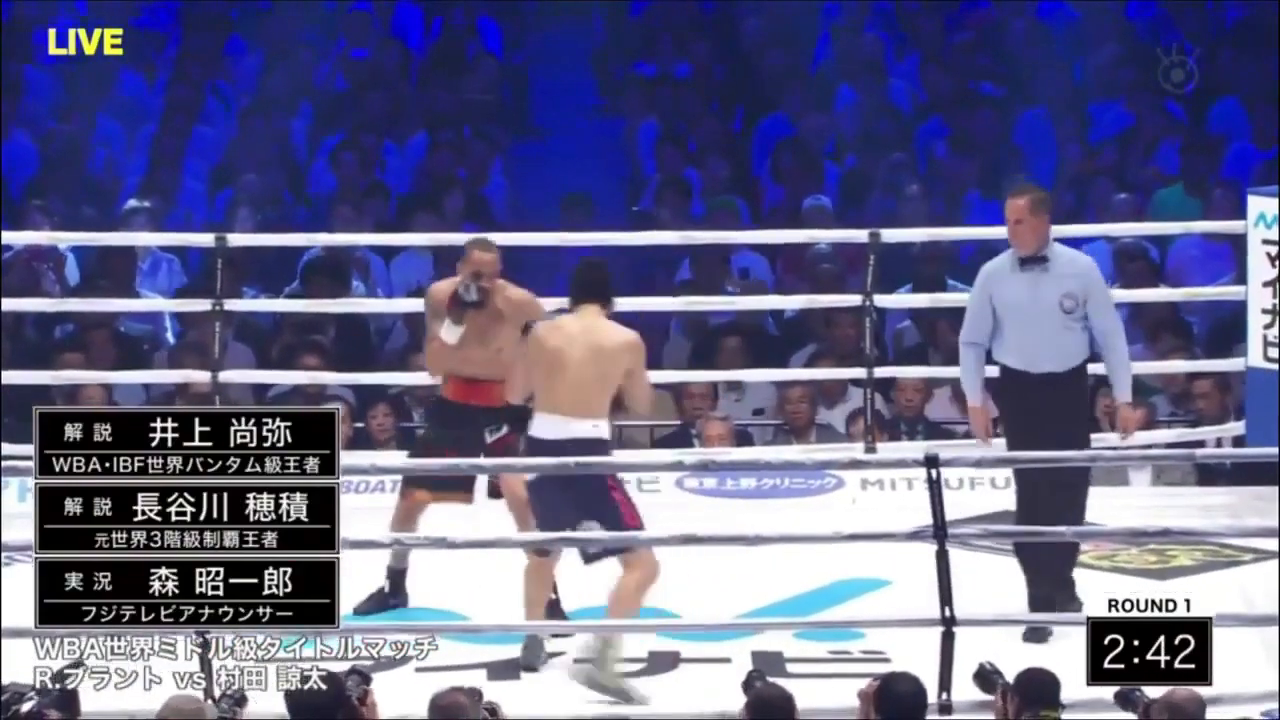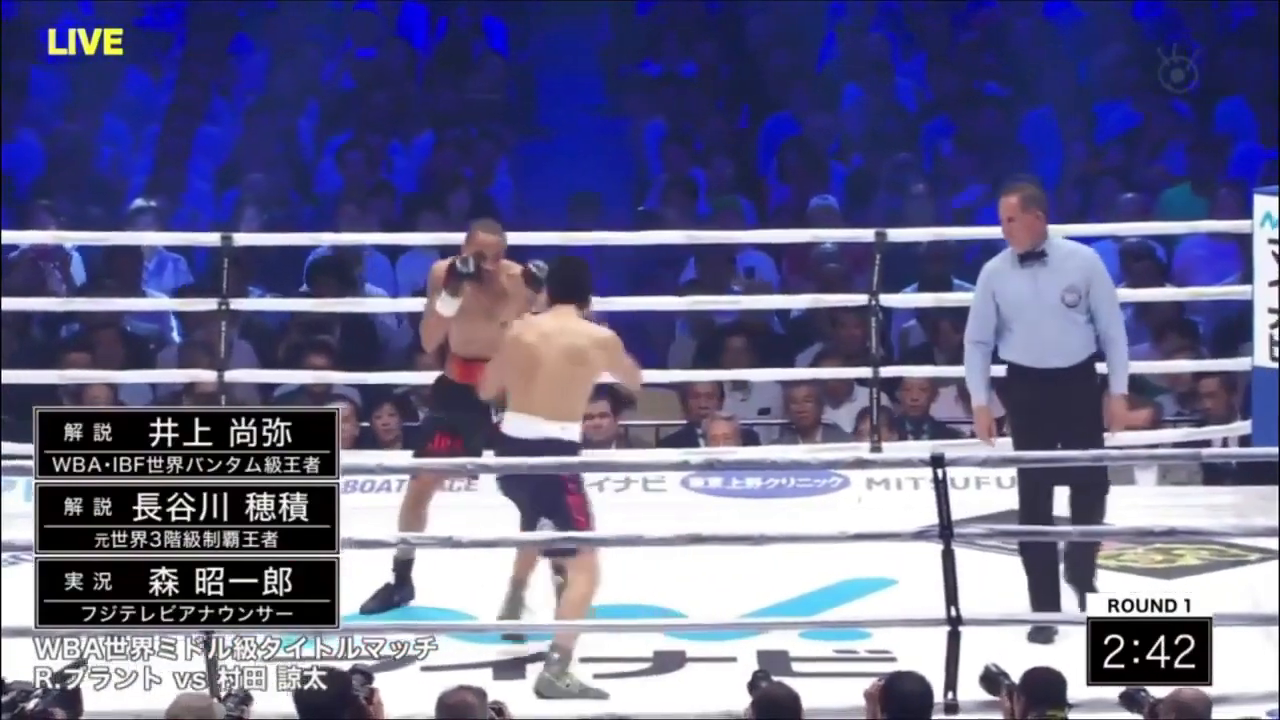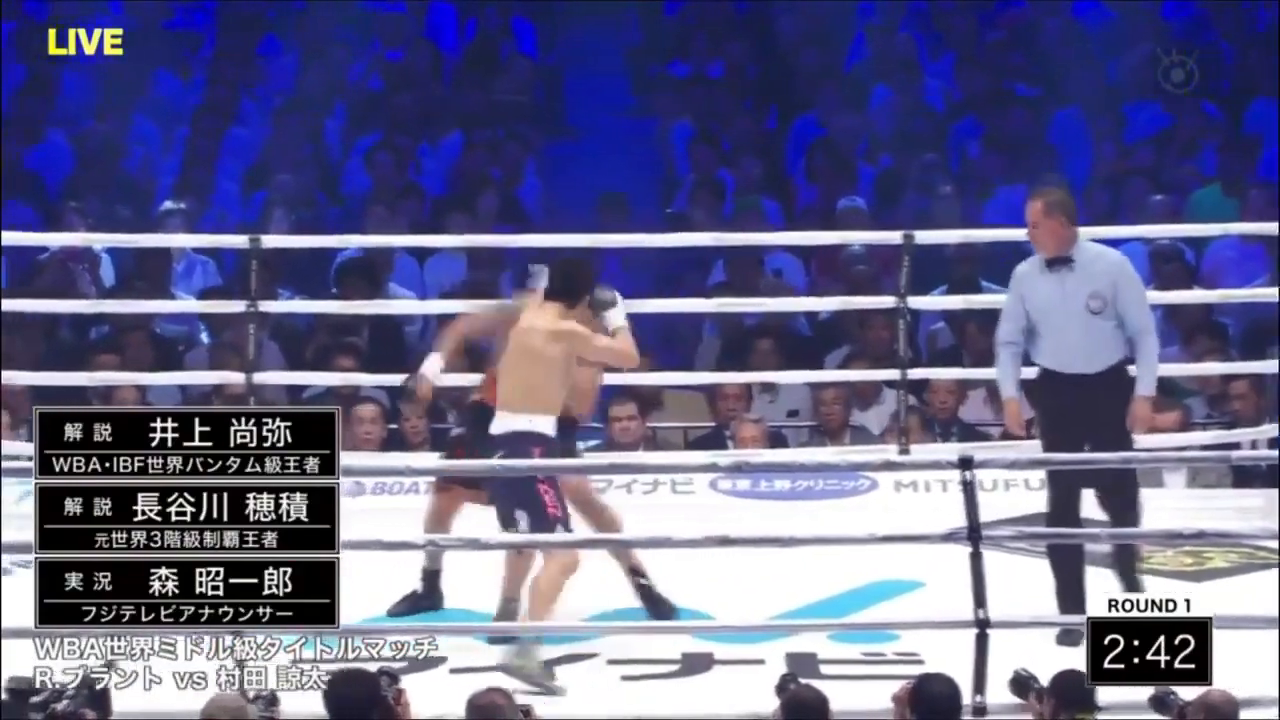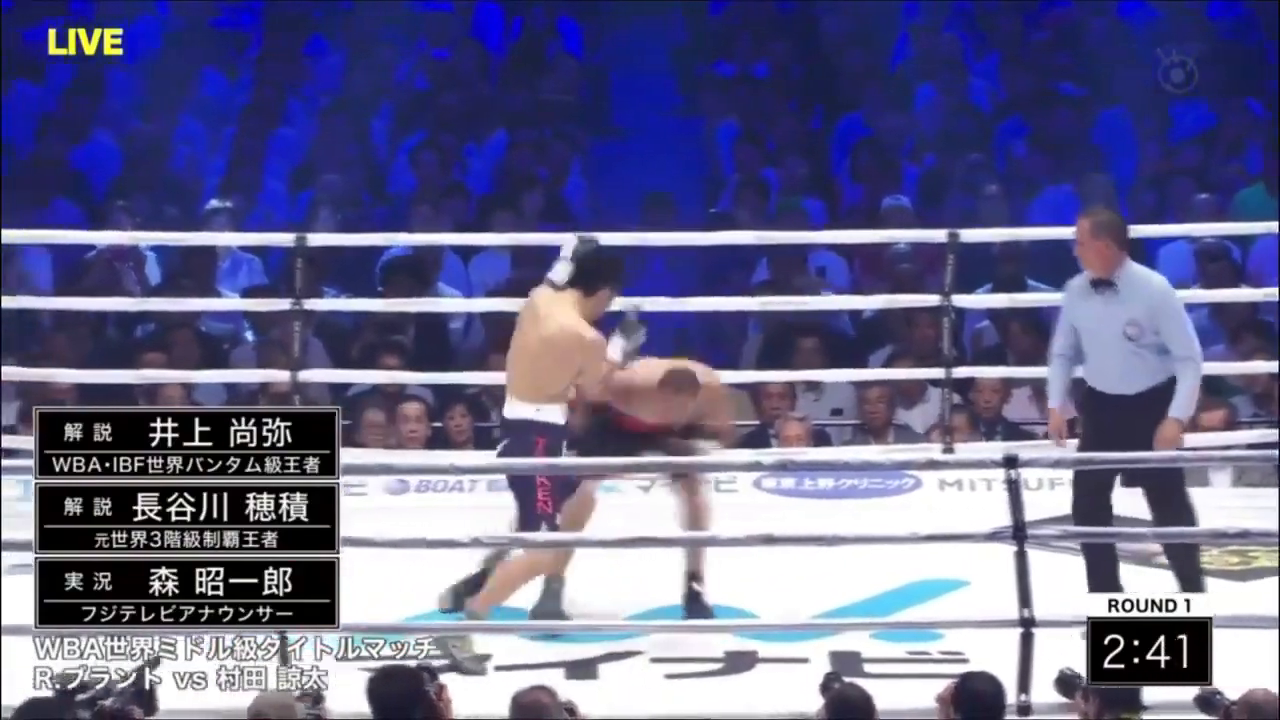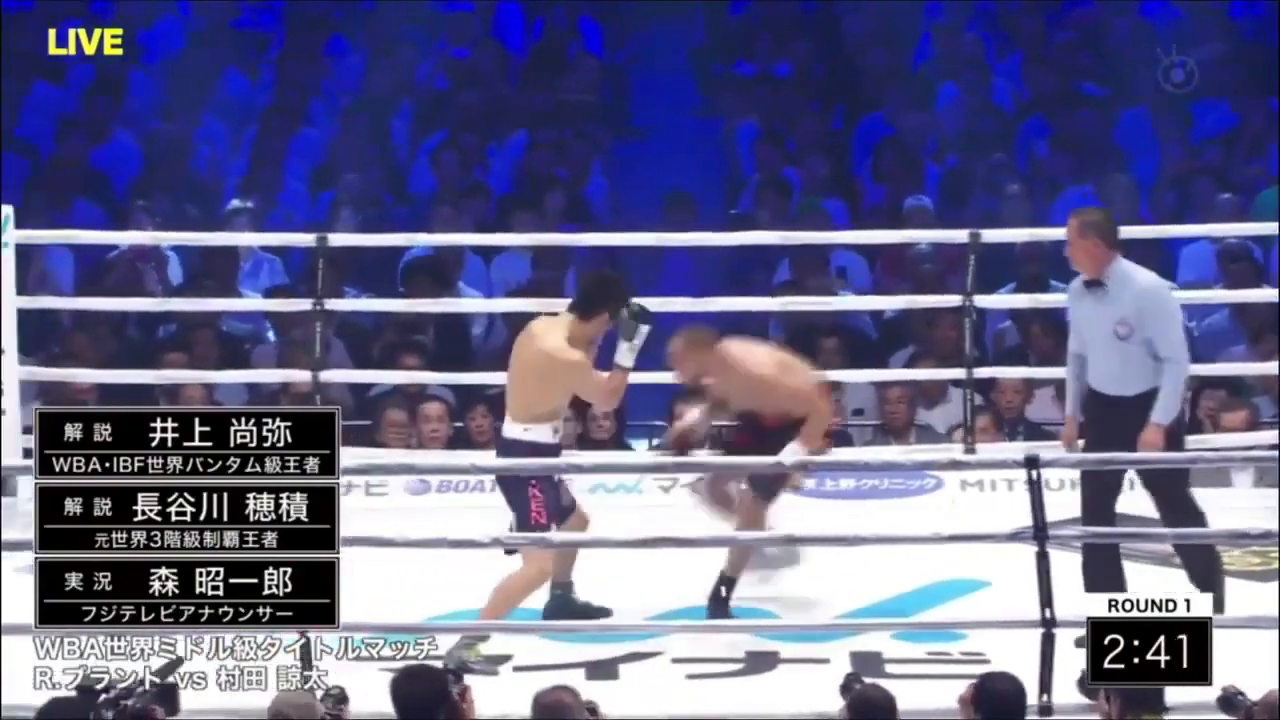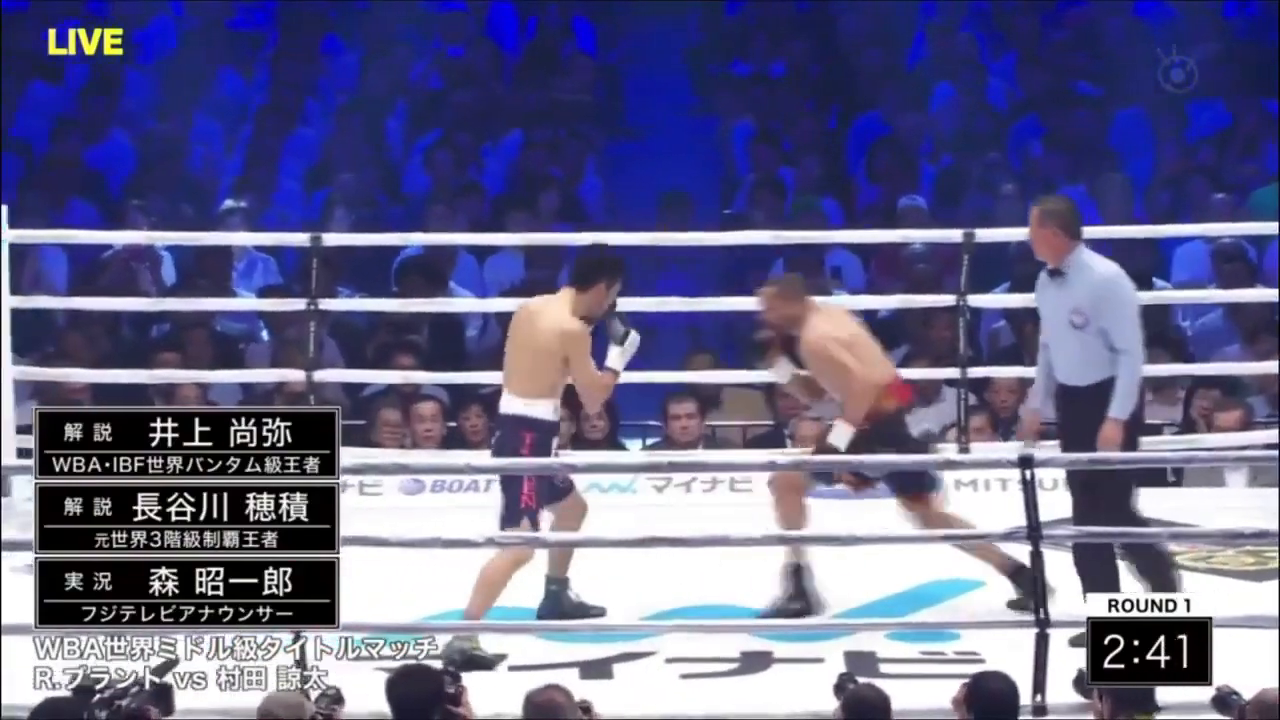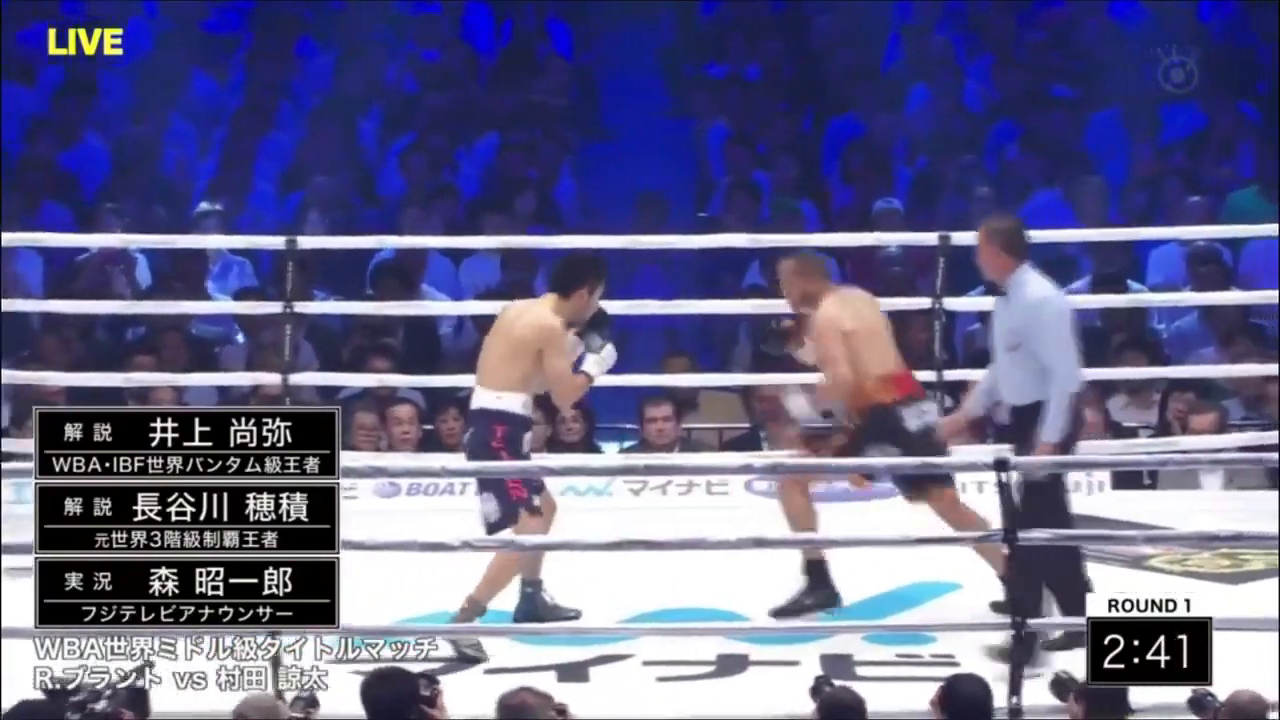
dt=0.2s
person 1, frame 1
left shoulder: (1080, 268)
right shoulder: (993, 274)
left elbow: (1110, 334)
right elbow: (971, 342)
left wrist: (1123, 397)
right wrist: (974, 401)
left hip: (1070, 388)
right hip: (1019, 391)
left knee: (1071, 490)
right knee: (1032, 495)
left ankle: (1061, 583)
right ankle: (1041, 604)
person 1, frame 2
left shoulder: (1083, 261)
right shoulder: (994, 273)
left elbow: (1112, 328)
right elbow: (977, 342)
left wrist: (1118, 390)
right wrist: (980, 402)
left hip: (1079, 383)
right hip: (1026, 388)
left knee: (1092, 483)
right knee: (1034, 496)
left ankle: (1080, 567)
right ankle: (1045, 606)
person 1, frame 3
left shoulder: (1111, 265)
right shoulder: (1025, 275)
left elbow: (1144, 332)
right elbow: (1009, 341)
left wrist: (1144, 393)
right wrist: (1010, 396)
left hip: (1108, 387)
right hip: (1056, 391)
left knee: (1120, 489)
right knee: (1063, 498)
left ankle: (1126, 568)
right ankle: (1072, 610)
person 1, frame 4
left shoulder: (1154, 289)
right shoulder: (1077, 291)
left elbow: (1189, 358)
right elbow: (1062, 352)
left wrist: (1176, 419)
right wrist: (1056, 406)
left hip: (1151, 405)
right hip: (1100, 406)
left knee: (1168, 504)
right knee: (1088, 502)
left ankle: (1191, 591)
right ankle: (1106, 598)
person 1, frame 5
left shoulder: (1148, 289)
right shoulder: (1077, 292)
left elbow: (1176, 360)
left wrist: (1158, 424)
right wrist: (1072, 413)
left hip: (1151, 410)
right hip: (1103, 409)
left knee: (1176, 508)
right knee: (1094, 511)
left ankle: (1209, 593)
person 1, frame 6
left shoulder: (1106, 278)
right shoulder: (1047, 282)
left elbow: (1130, 353)
left wrist: (1117, 419)
right wrist: (1035, 405)
left hip: (1110, 402)
right hip: (1073, 401)
left knee: (1111, 507)
right knee: (1085, 511)
left ankle: (1162, 579)
person 1, frame 7
left shoulder: (1042, 300)
right shoulder: (1006, 298)
left elbow: (1063, 376)
left wrist: (1048, 441)
right wrist: (968, 412)
left hip: (1047, 420)
right hip: (1024, 417)
left knee: (1029, 523)
right knee: (1048, 521)
left ankle: (1027, 635)
right ankle: (1074, 620)
person 2, frame 1
left shoulder: (542, 332)
right shoulder: (627, 340)
right elbow: (641, 404)
left hip: (542, 451)
right hip: (586, 456)
left knee: (543, 552)
right knee: (641, 564)
left ankle: (533, 645)
right ankle: (599, 660)
person 2, frame 2
left shoulder: (520, 330)
right shoulder: (601, 339)
left elbow: (487, 389)
right elbow: (633, 382)
left hip: (513, 447)
right hip: (555, 455)
left knee: (537, 527)
right knee: (583, 569)
left ankle: (513, 603)
right ankle: (555, 670)
person 2, frame 3
left shoulder: (524, 322)
right shoulder: (567, 332)
right elbow: (628, 358)
right wrist: (614, 312)
left hip: (504, 447)
right hip: (528, 449)
left knee: (525, 536)
right knee: (563, 556)
left ankle: (517, 635)
right ankle: (525, 651)
person 2, frame 4
left shoulder: (537, 302)
right shoulder: (585, 338)
right elbow: (593, 391)
left wrist: (566, 261)
right wrist: (619, 348)
left hip: (520, 428)
right hip: (535, 438)
left knee: (580, 503)
right knee: (539, 555)
right ankle: (458, 631)
person 2, frame 5
left shoulder: (539, 327)
right shoulder: (568, 358)
right elbow: (606, 399)
left wrist: (600, 344)
right wrist: (628, 346)
left hip: (530, 446)
right hip: (527, 456)
left knee: (575, 522)
right knee: (540, 564)
left ankle: (562, 598)
right ankle: (467, 645)
person 2, frame 6
left shoulder: (535, 307)
right shoulder: (572, 329)
right elbow: (594, 398)
right wrist: (619, 353)
left hip: (526, 428)
right hip: (526, 434)
left knee: (572, 507)
right knee: (518, 547)
left ankle: (557, 595)
right ankle: (463, 637)
person 2, frame 7
left shoulder: (521, 310)
right shoulder: (550, 325)
right elbow: (564, 397)
left wrist: (578, 339)
right wrist: (596, 361)
left hip: (499, 425)
right hip: (499, 429)
left knee: (544, 508)
right knee: (529, 529)
left ankle: (532, 598)
right ankle: (465, 618)
person 3, frame 1
left shoulder: (523, 303)
right shoulder: (440, 295)
right elbow: (434, 366)
right wrist: (456, 318)
left hip: (505, 407)
right hip: (454, 406)
left knee: (521, 498)
right knee: (411, 499)
left ankle: (547, 596)
right ankle: (394, 587)
person 3, frame 2
left shoulder: (520, 280)
right shoulder: (443, 273)
right elbow: (429, 343)
left wrist: (541, 294)
right wrist: (451, 293)
right hip: (458, 385)
right knee: (421, 483)
right ankle: (401, 579)
person 3, frame 3
right shoulder: (520, 315)
left elbow: (582, 408)
right elbow: (463, 328)
right wrist: (433, 364)
right hip: (493, 408)
left knee: (584, 498)
right knee: (445, 497)
left ankle: (641, 583)
right ankle: (429, 588)
person 3, frame 4
left shoulder: (713, 392)
right shoulder: (630, 384)
left elbow: (723, 432)
left hip: (671, 429)
right hip: (619, 419)
left knee: (692, 494)
left ankle: (694, 589)
person 3, frame 5
left shoulder: (753, 371)
right shoulder: (716, 359)
left elbow: (821, 409)
right elbow: (720, 397)
left wrist: (792, 455)
right wrist: (694, 421)
left hip: (800, 418)
right hip: (765, 413)
left knee: (752, 505)
right knee: (715, 488)
left ankle: (723, 591)
person 3, frame 6
left shoulder: (814, 339)
right shoulder: (826, 318)
left elbow: (860, 386)
right elbow: (819, 395)
left wrist: (837, 437)
right wrist: (781, 367)
left hip: (881, 418)
right hip: (888, 412)
left knee: (785, 483)
right knee: (927, 514)
left ankle: (800, 589)
right ankle: (1021, 577)
person 3, frame 7
left shoulder: (825, 318)
right shoulder: (858, 299)
left elbow: (842, 381)
left wrist: (800, 406)
right wrist: (809, 350)
left hip: (881, 413)
right hip: (911, 405)
left knee: (792, 479)
right knee: (948, 504)
left ankle: (819, 585)
